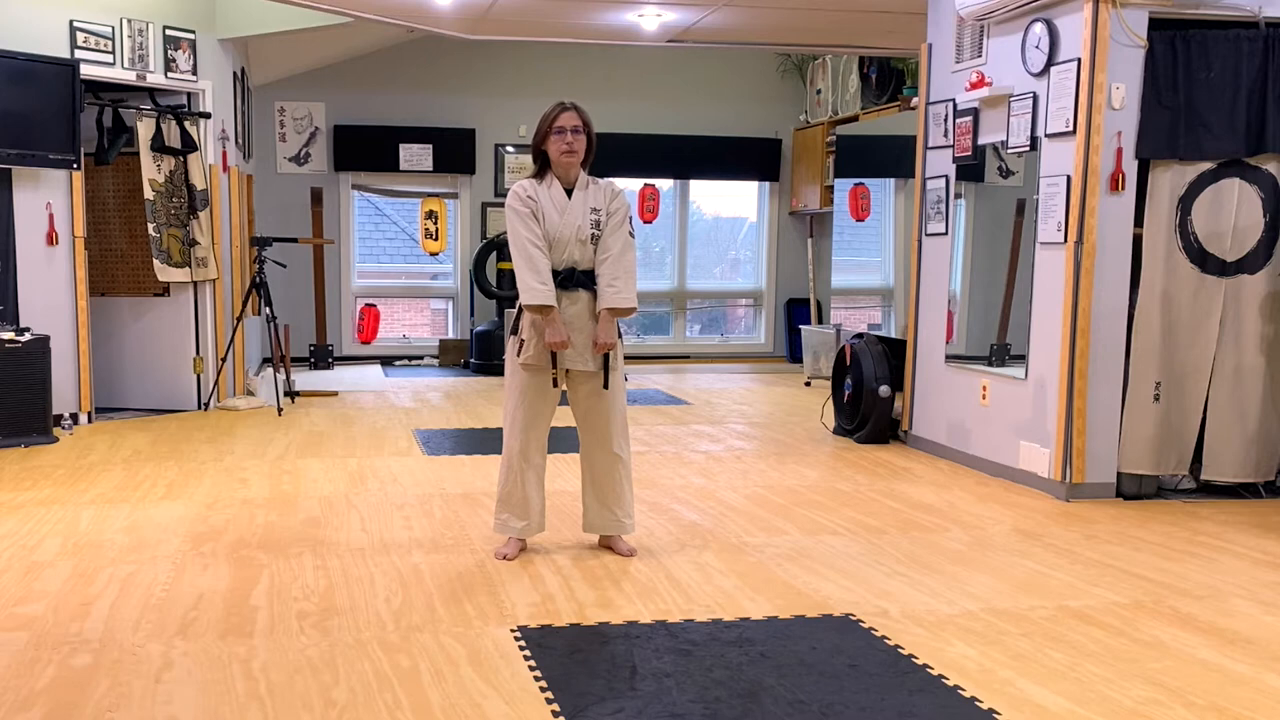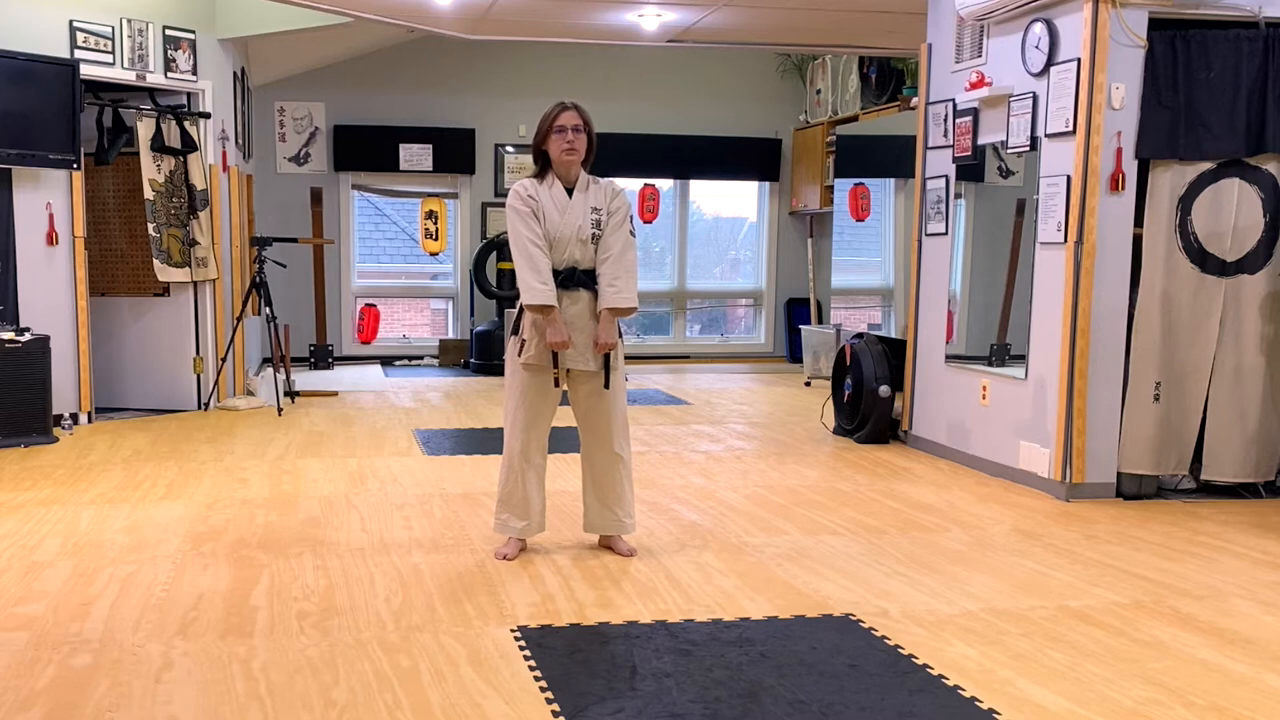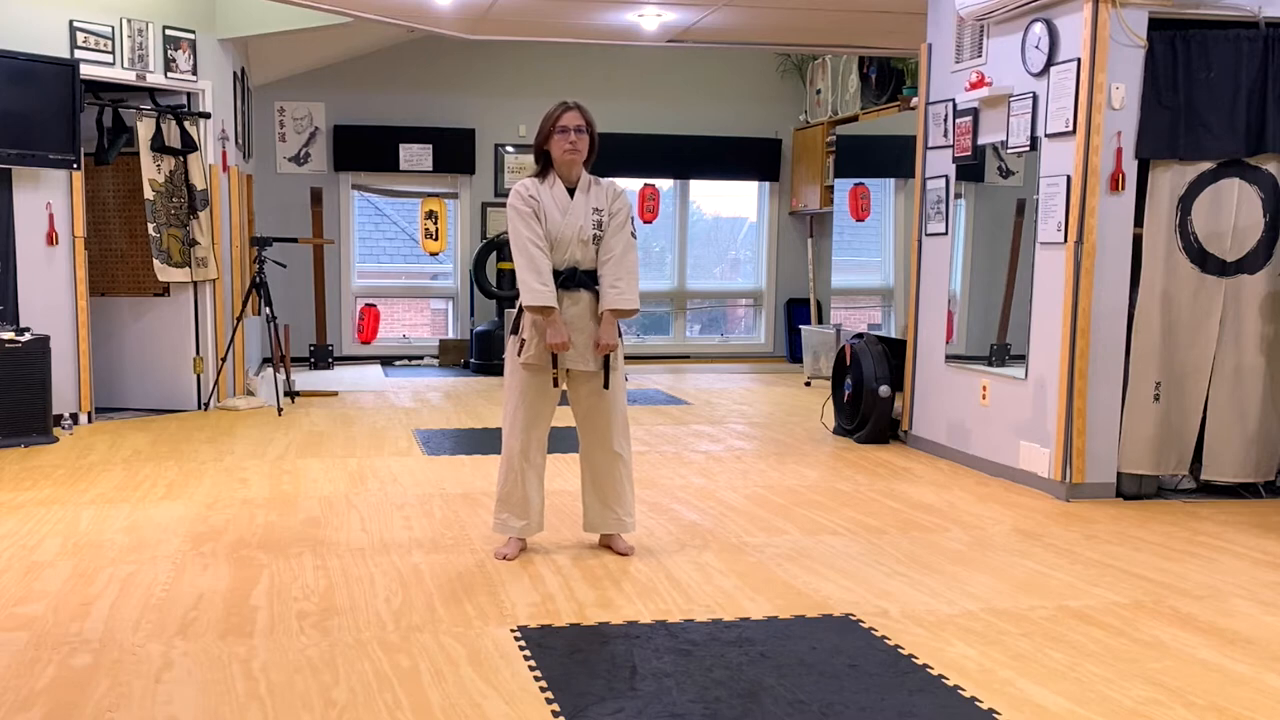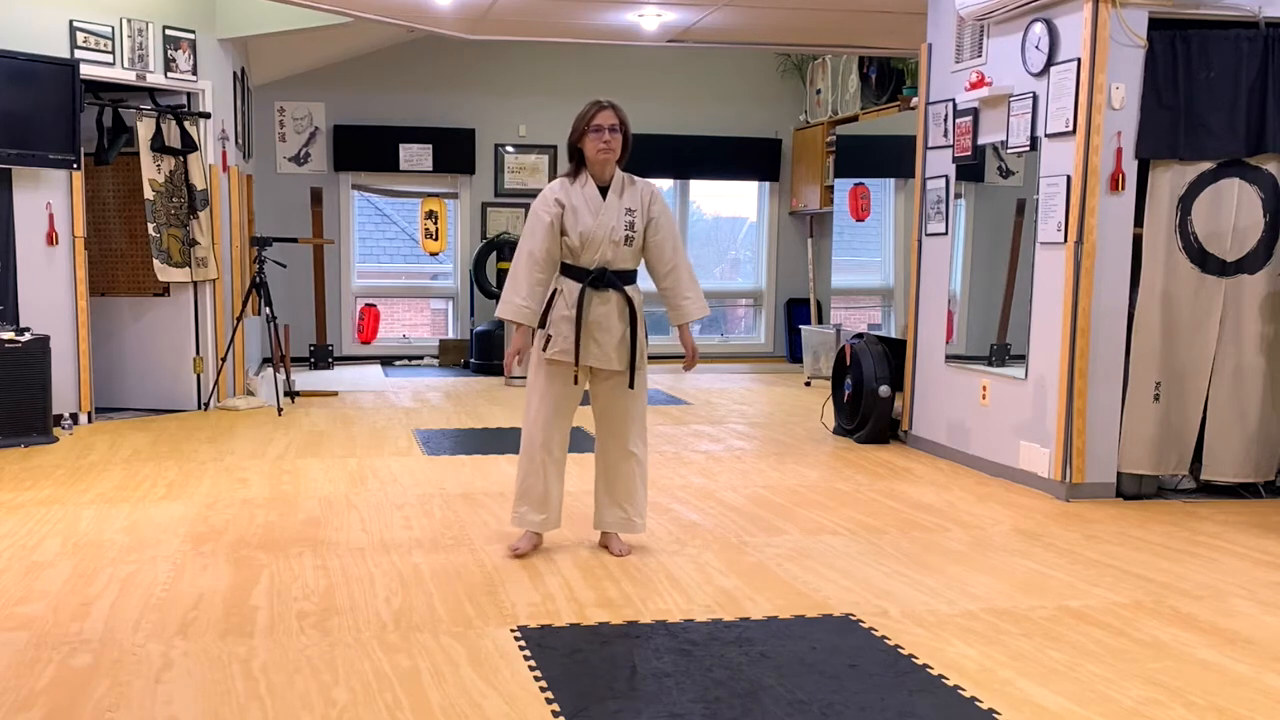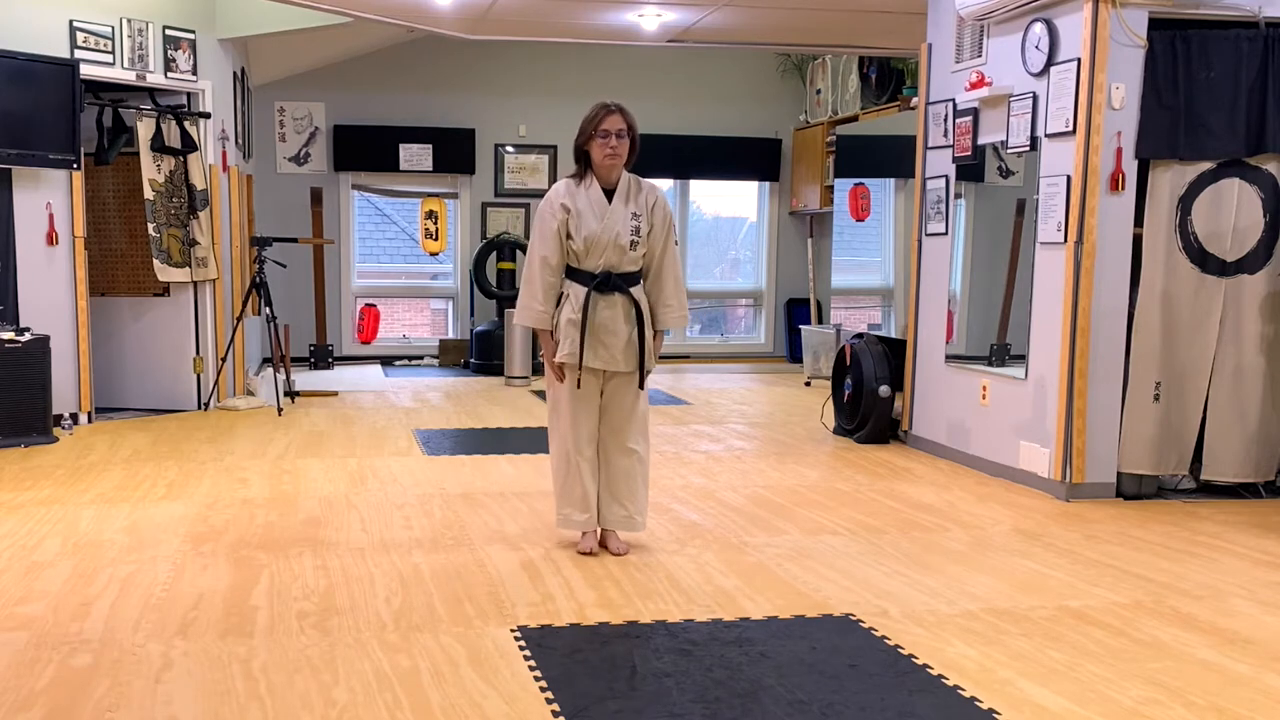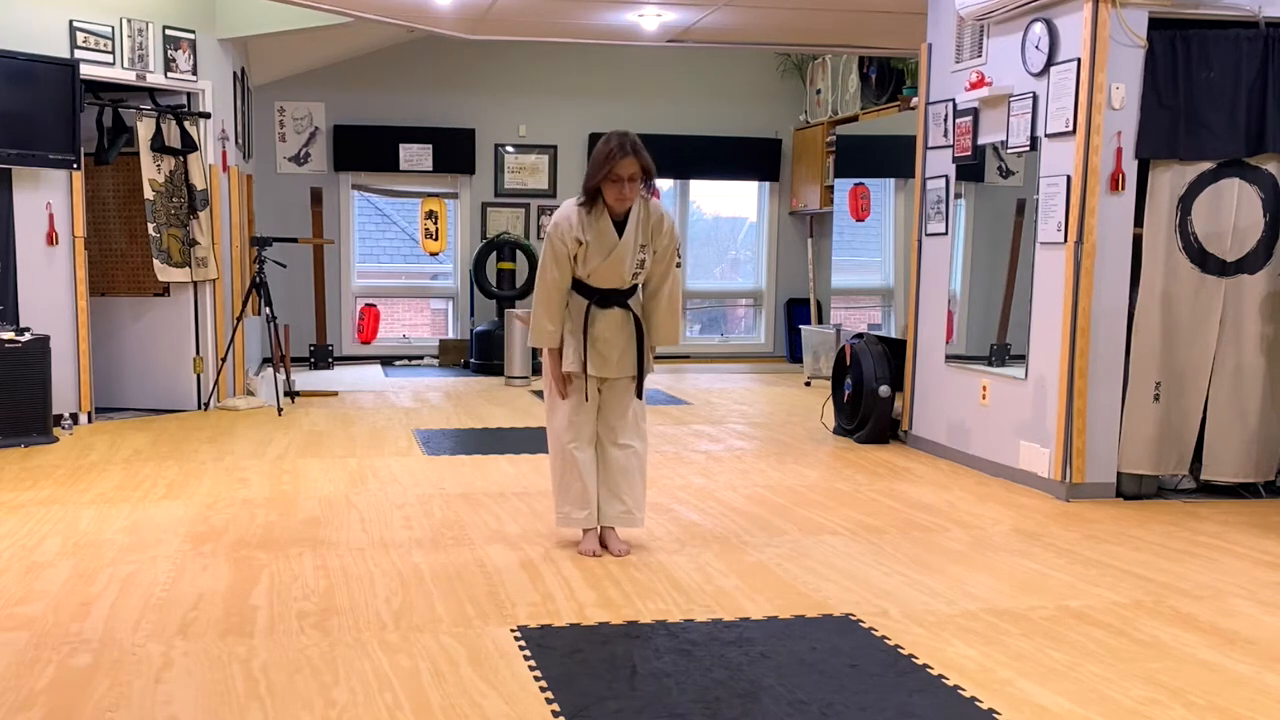
dt=0.5s
person 1, frame 1
left shoulder: (609, 197)
right shoulder: (525, 195)
left elbow: (615, 262)
right elbow: (531, 261)
left wrist: (606, 323)
right wrist: (552, 322)
left hip: (595, 319)
right hip: (539, 320)
left knee: (606, 431)
right knee: (524, 430)
left ankle: (609, 528)
right ankle: (518, 530)
person 1, frame 2
left shoulder: (610, 196)
right shoulder: (525, 194)
left elbow: (617, 260)
right elbow: (532, 261)
left wrist: (608, 321)
right wrist: (553, 321)
left hip: (596, 318)
right hip: (540, 318)
left knee: (607, 430)
right knee: (525, 431)
left ankle: (609, 526)
right ankle: (518, 529)
person 1, frame 3
left shoulder: (611, 196)
right shoulder: (527, 194)
left elbow: (619, 260)
right elbow: (532, 260)
left wrist: (610, 320)
right wrist: (552, 320)
left hip: (595, 318)
right hip: (540, 320)
left knee: (607, 431)
right knee: (524, 430)
left ankle: (608, 526)
right ankle: (517, 529)
person 1, frame 4
left shoulder: (646, 196)
right shoulder: (557, 195)
left elbow: (670, 262)
right elbow: (533, 261)
left wrist: (684, 328)
right wrist: (521, 330)
left hip: (621, 320)
right hip: (566, 317)
left knee: (623, 432)
right knee: (545, 427)
left ankle: (612, 526)
right ankle: (535, 525)
person 1, frame 5
left shoulder: (651, 199)
right shoulder: (562, 197)
left elbow: (662, 269)
right elbow: (544, 268)
left wrist: (658, 333)
right wrist: (545, 334)
left hip: (629, 321)
right hip: (576, 321)
left knee: (626, 432)
right knee: (575, 430)
left ankle: (612, 525)
right ankle: (586, 524)
person 1, frame 6
left shoulder: (659, 222)
right shoulder: (569, 219)
left elbow: (661, 289)
right elbow: (551, 289)
left wrist: (650, 347)
right wrist: (553, 350)
left hip: (625, 329)
right hip: (576, 328)
left knee: (624, 430)
right knee: (573, 429)
left ankle: (610, 524)
right ankle: (587, 525)
